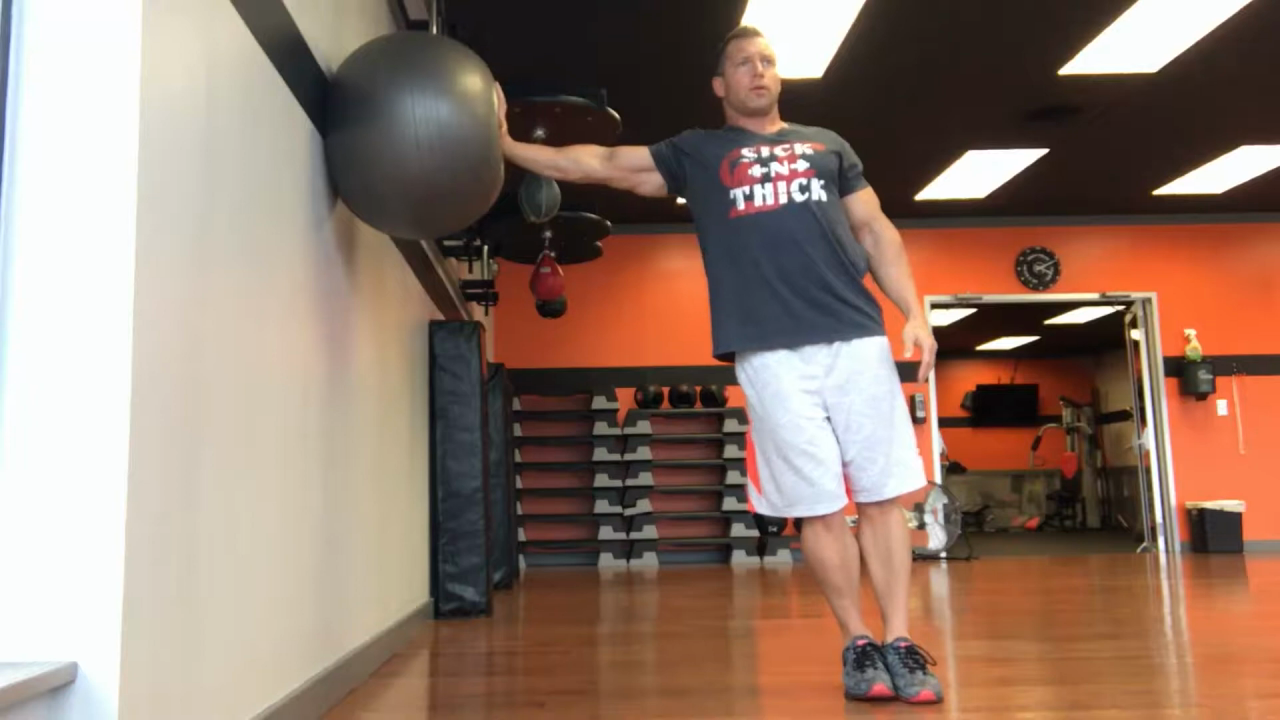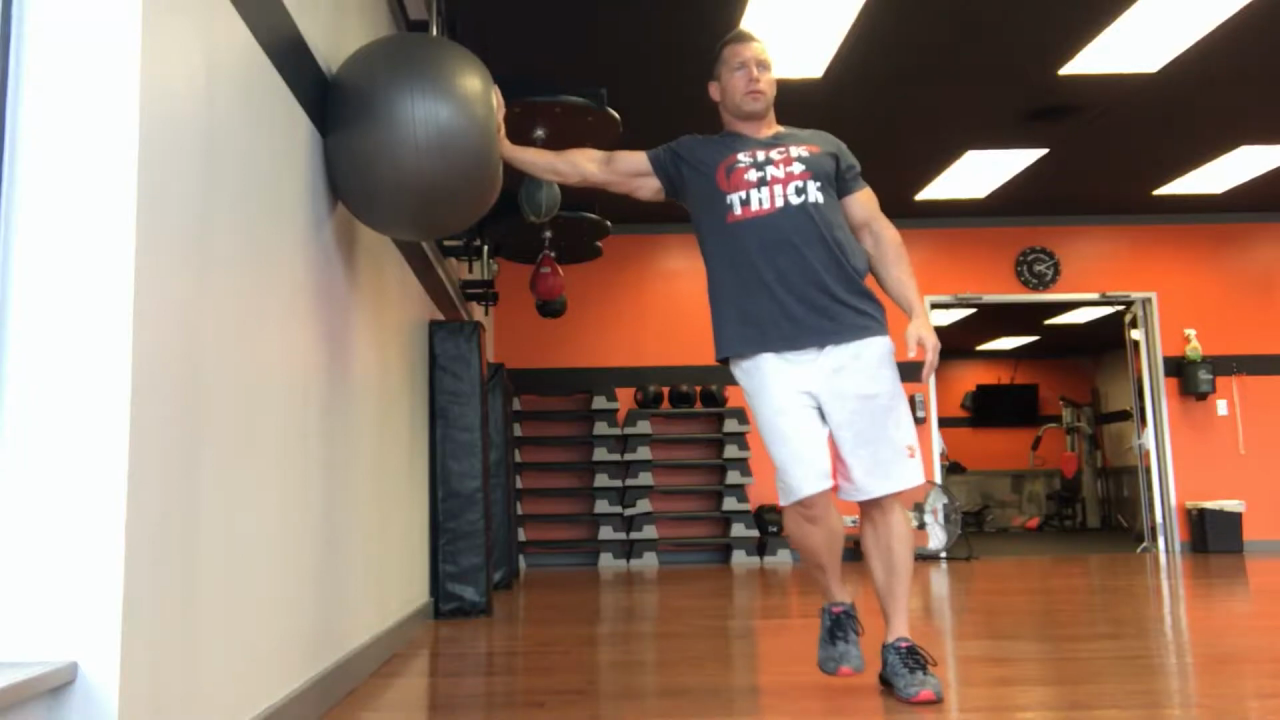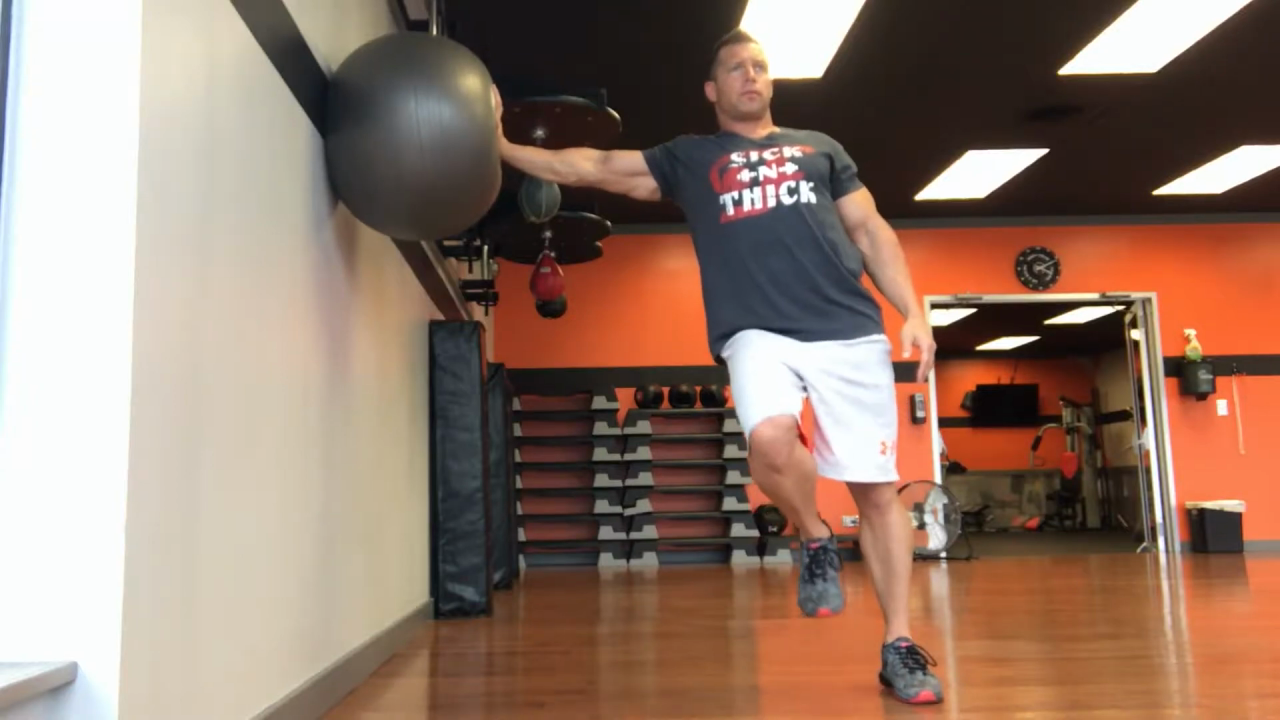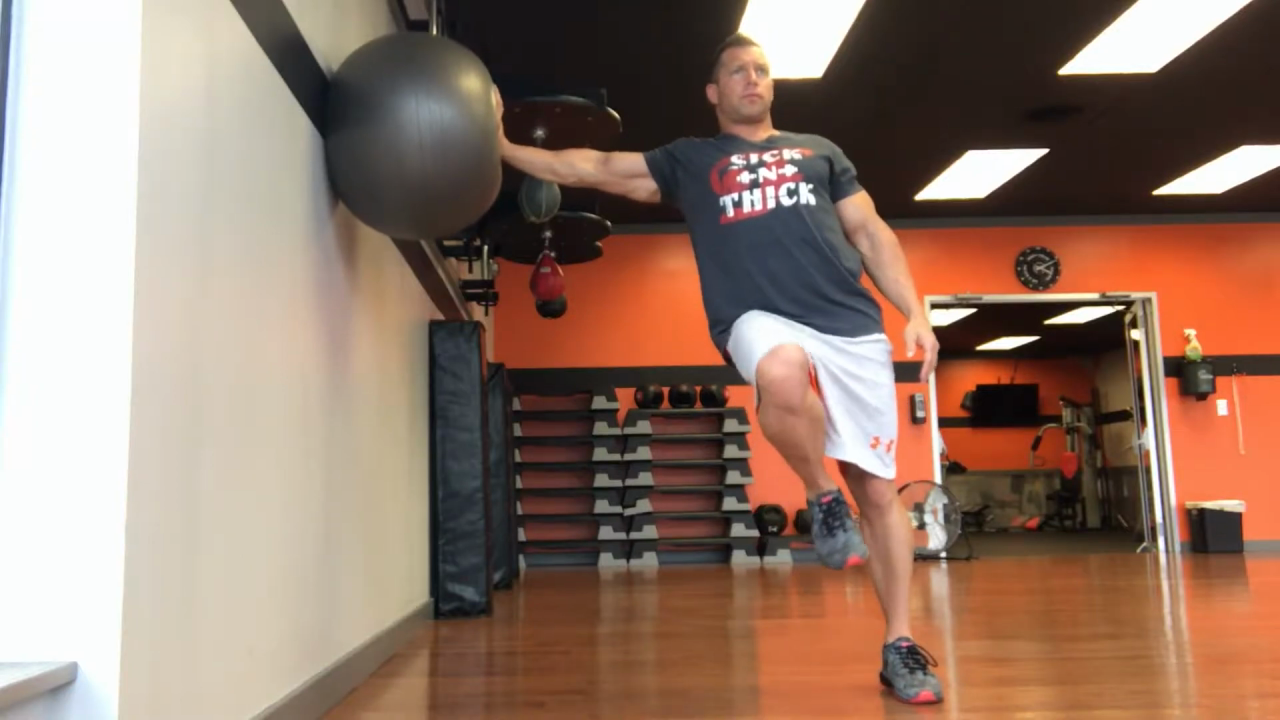
dt=0.5s
person 1, frame 1
left shoulder: (827, 144)
right shoulder: (696, 153)
left elbow: (875, 231)
right elbow: (600, 163)
left wrist: (914, 313)
right wrist: (505, 145)
left hip: (857, 338)
right hip: (770, 352)
left knee: (882, 497)
right knee: (820, 506)
left ankle: (900, 644)
right ankle: (857, 645)
person 1, frame 2
left shoulder: (824, 146)
right shoulder: (693, 158)
left elbow: (875, 230)
right elbow: (598, 167)
left wrist: (917, 312)
right wrist: (504, 148)
left hip: (858, 339)
right hip: (768, 351)
left knee: (884, 494)
right knee: (809, 494)
left ankle: (899, 646)
right ankle: (838, 610)
person 1, frame 3
left shoulder: (820, 146)
right shoulder: (688, 158)
left elbow: (871, 231)
right elbow: (594, 166)
left wrist: (913, 313)
right wrist: (503, 148)
left hip: (851, 332)
right hip: (758, 335)
left knee: (878, 489)
right knee: (770, 439)
left ankle: (899, 646)
right ankle: (815, 542)
person 1, frame 4
left shoulder: (819, 150)
right shoulder: (689, 160)
left elbow: (870, 234)
right elbow: (595, 168)
left wrist: (914, 312)
right wrist: (503, 147)
left hip: (853, 328)
right hip: (762, 323)
left knee: (878, 488)
right knee: (784, 372)
left ankle: (900, 646)
right ankle: (825, 500)
